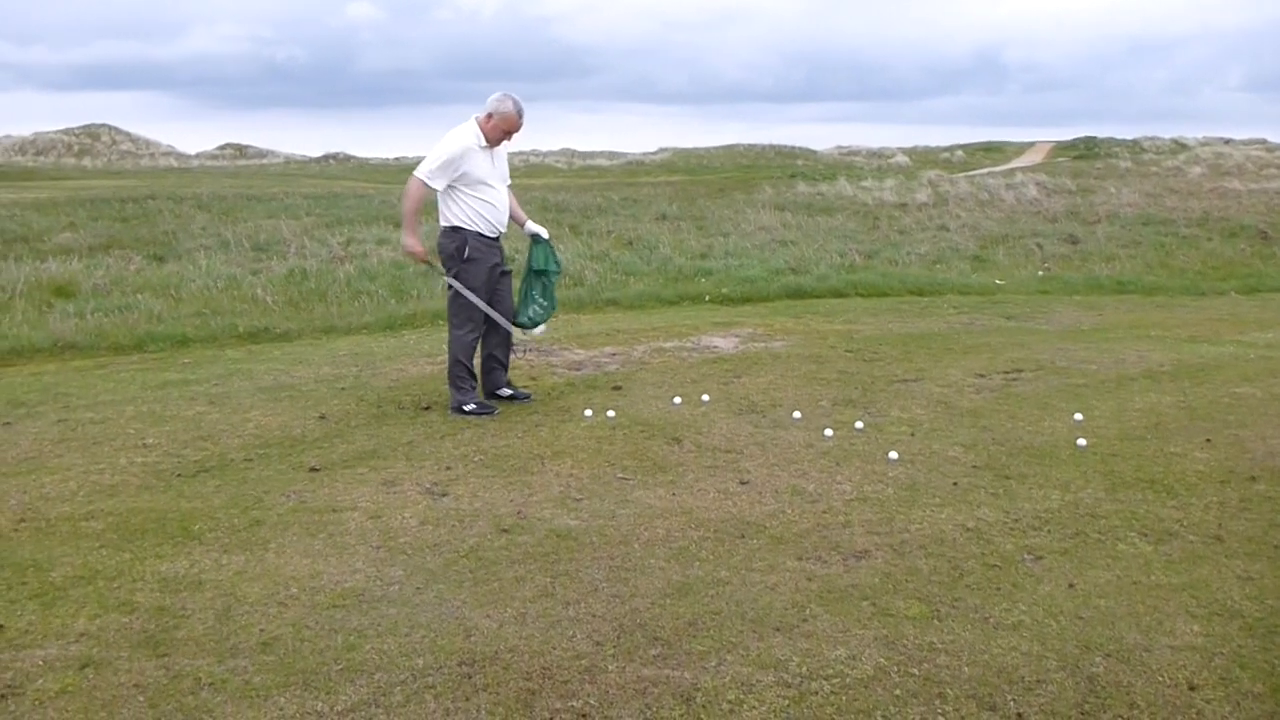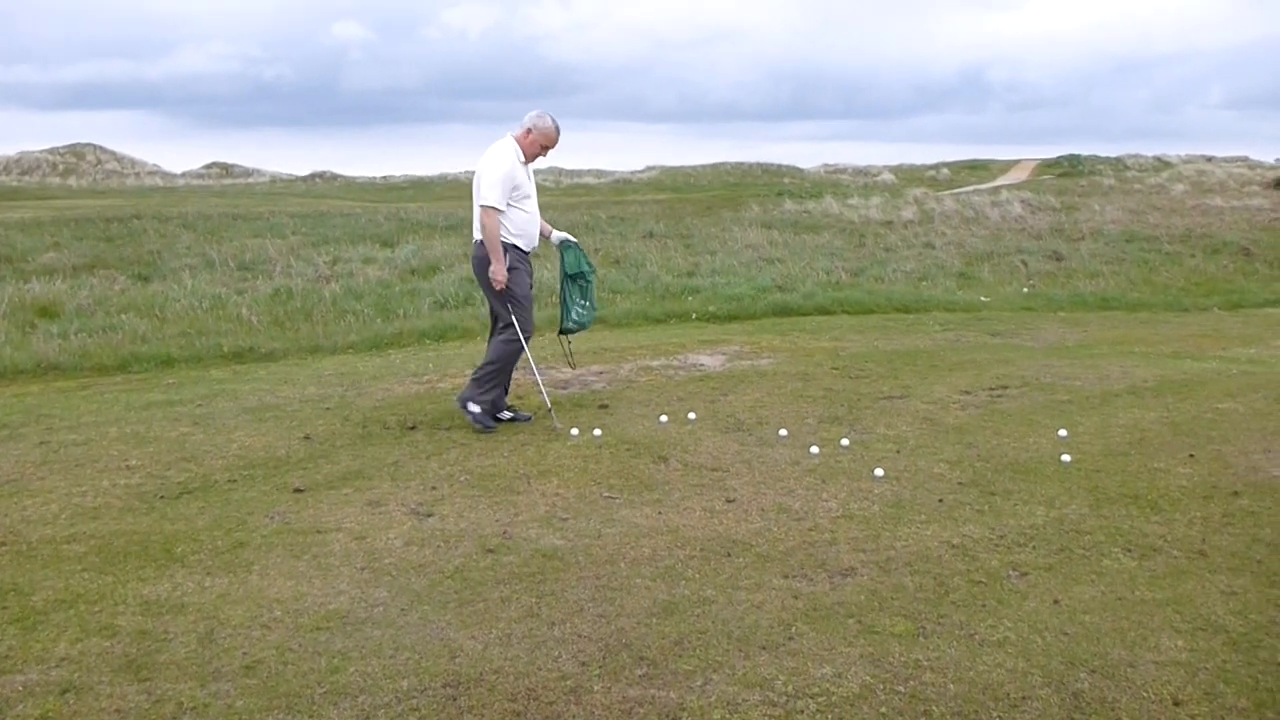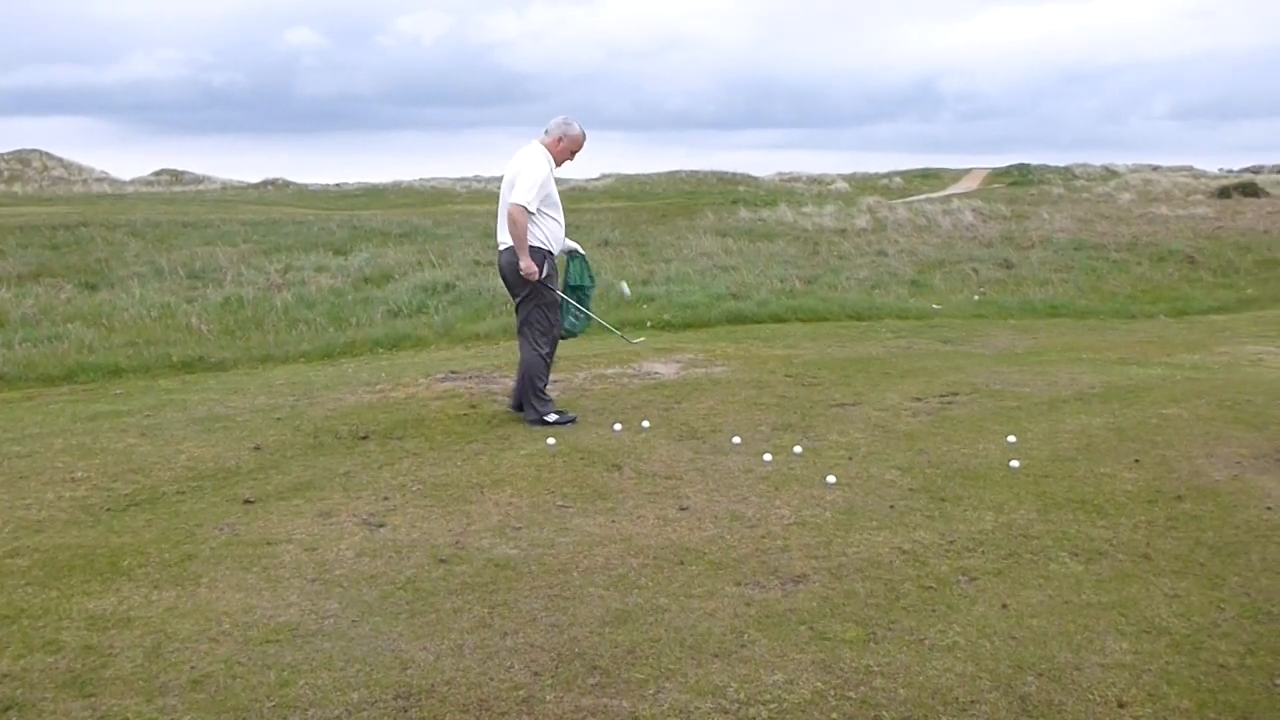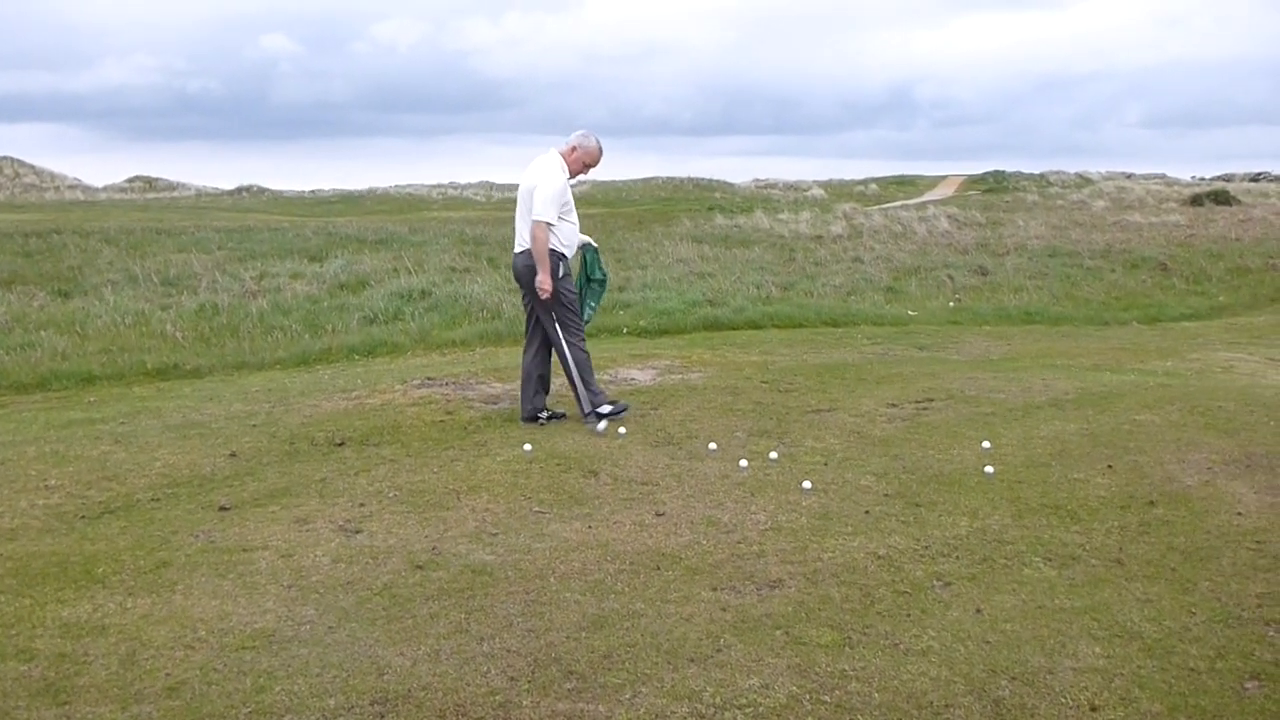
dt=1s
person 1, frame 1
left shoulder: (496, 147)
right shoulder: (458, 144)
right elbow: (417, 183)
left wrist: (526, 223)
right wrist: (410, 234)
left hip: (492, 244)
right hip: (465, 246)
left knee: (502, 316)
right knee: (466, 322)
left ankle: (495, 384)
right ankle: (462, 396)
person 1, frame 2
left shoulder: (518, 161)
right shoulder: (501, 160)
right elbow: (489, 215)
left wrist: (551, 233)
right wrist: (497, 263)
left hip: (513, 256)
right hip: (501, 257)
left knee: (507, 330)
right knee: (516, 328)
left ankle: (495, 403)
right ankle: (474, 396)
person 1, frame 3
left shoulder: (533, 161)
right shoulder: (536, 166)
right elbow: (516, 212)
left wrist: (561, 242)
right wrist: (525, 258)
left hip: (530, 258)
right hip: (531, 263)
left knee: (547, 331)
right knee: (538, 336)
left ankle: (525, 397)
right ankle: (538, 409)
person 1, frame 4
left shoulder: (547, 167)
right shoulder: (553, 175)
right elbow: (539, 227)
left wrist: (575, 238)
right wrist: (543, 273)
left hip: (535, 264)
right hip: (546, 264)
left knee: (539, 338)
right knee: (569, 335)
left ankle: (533, 408)
right ankle: (593, 403)
